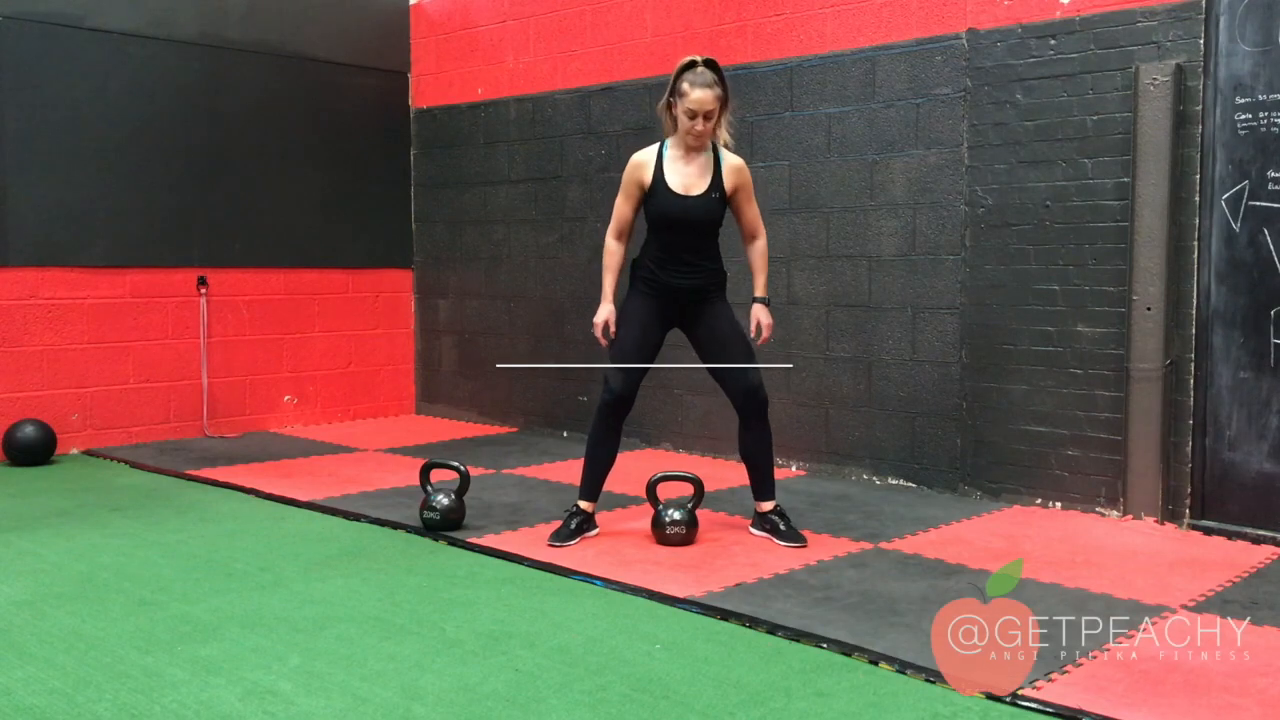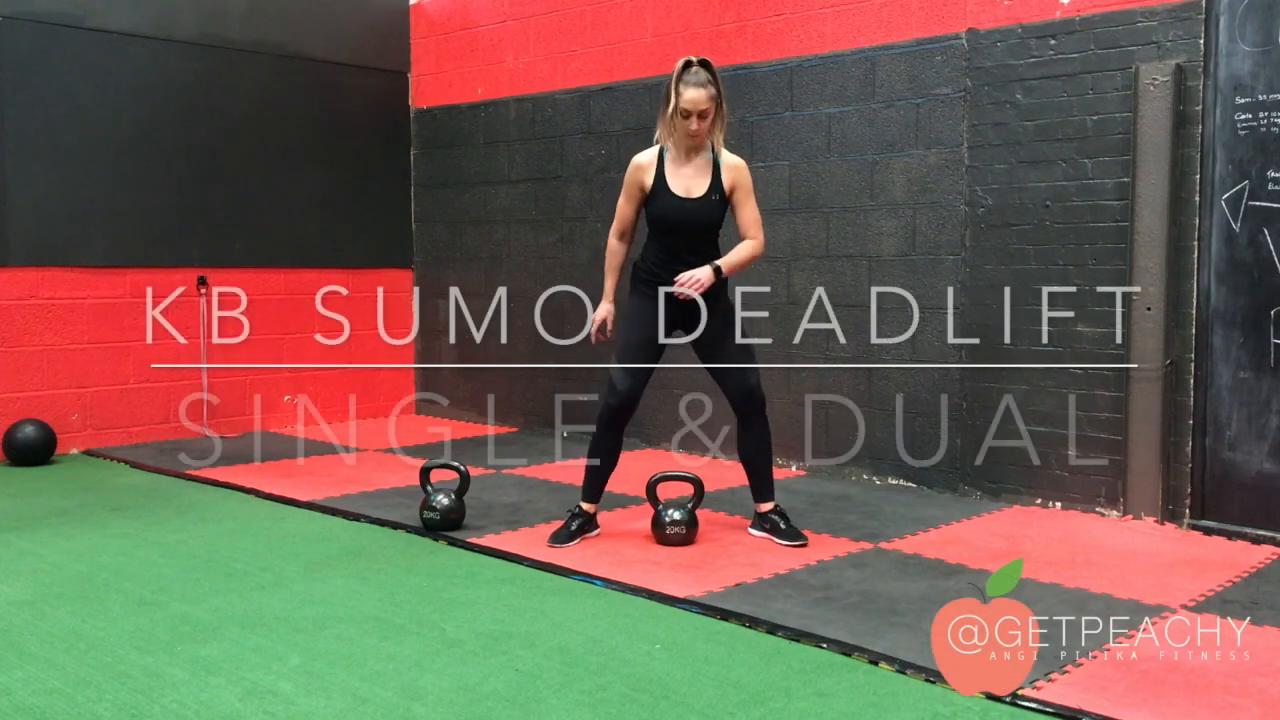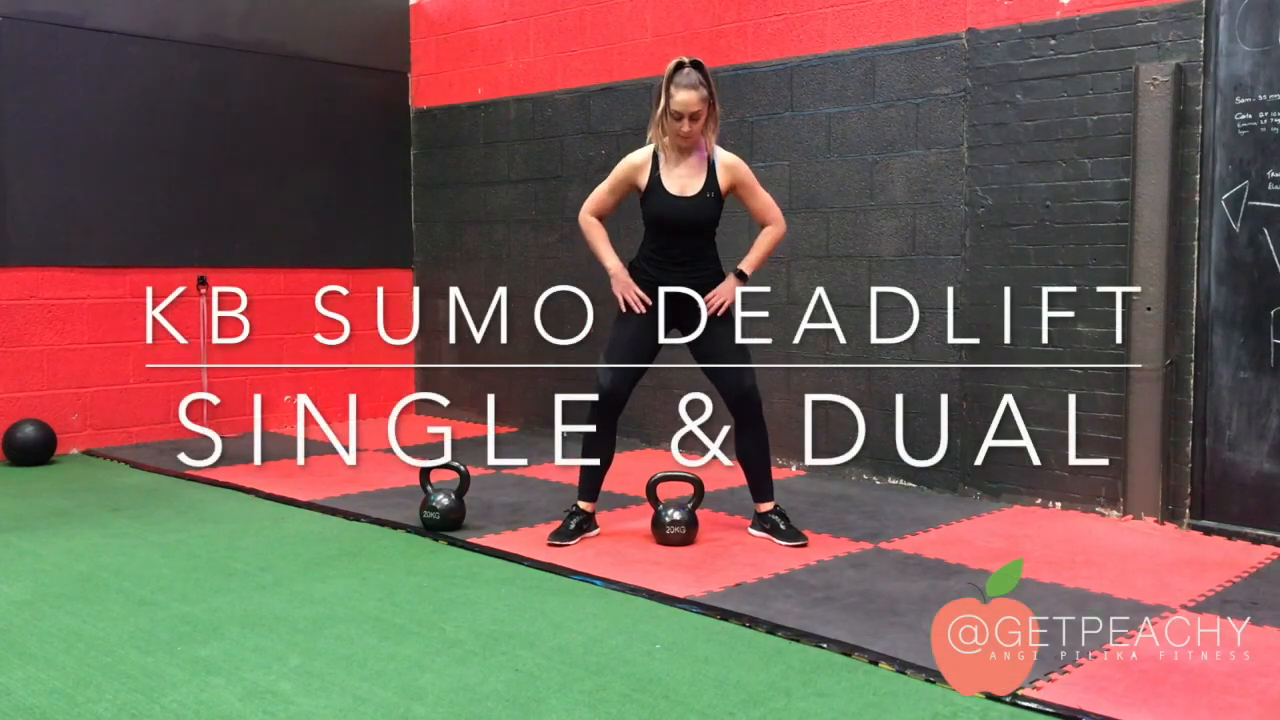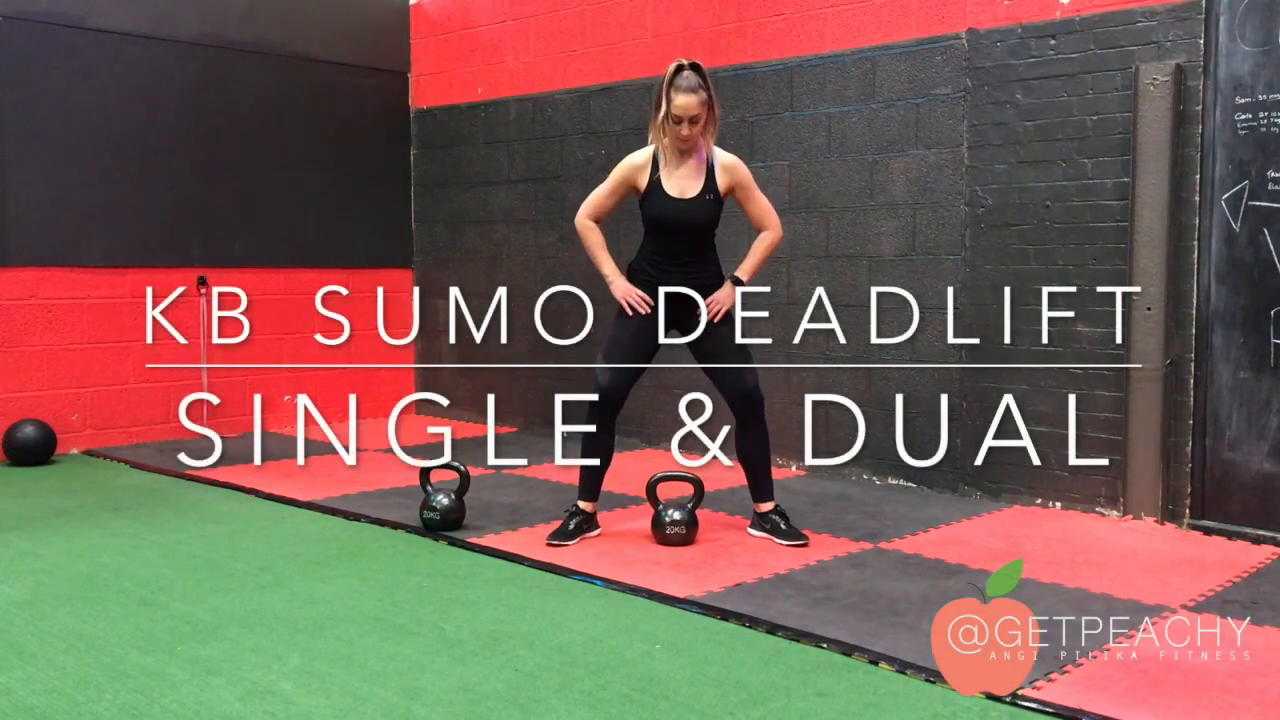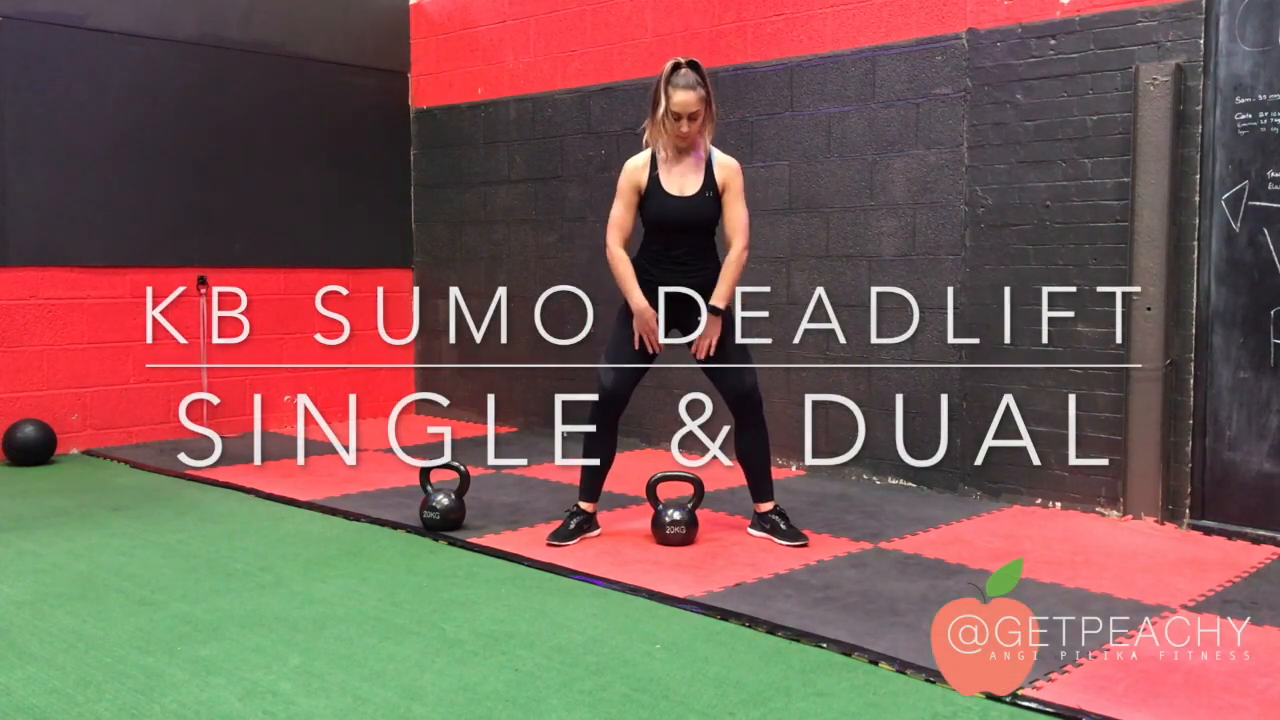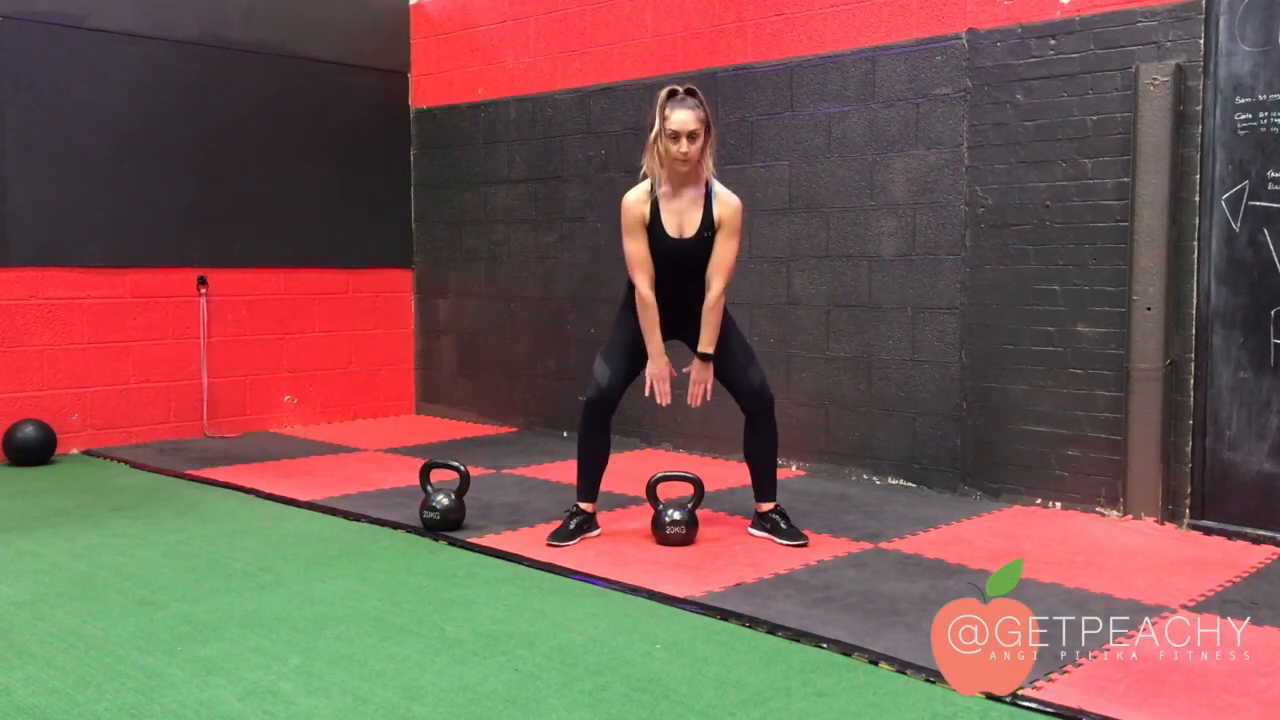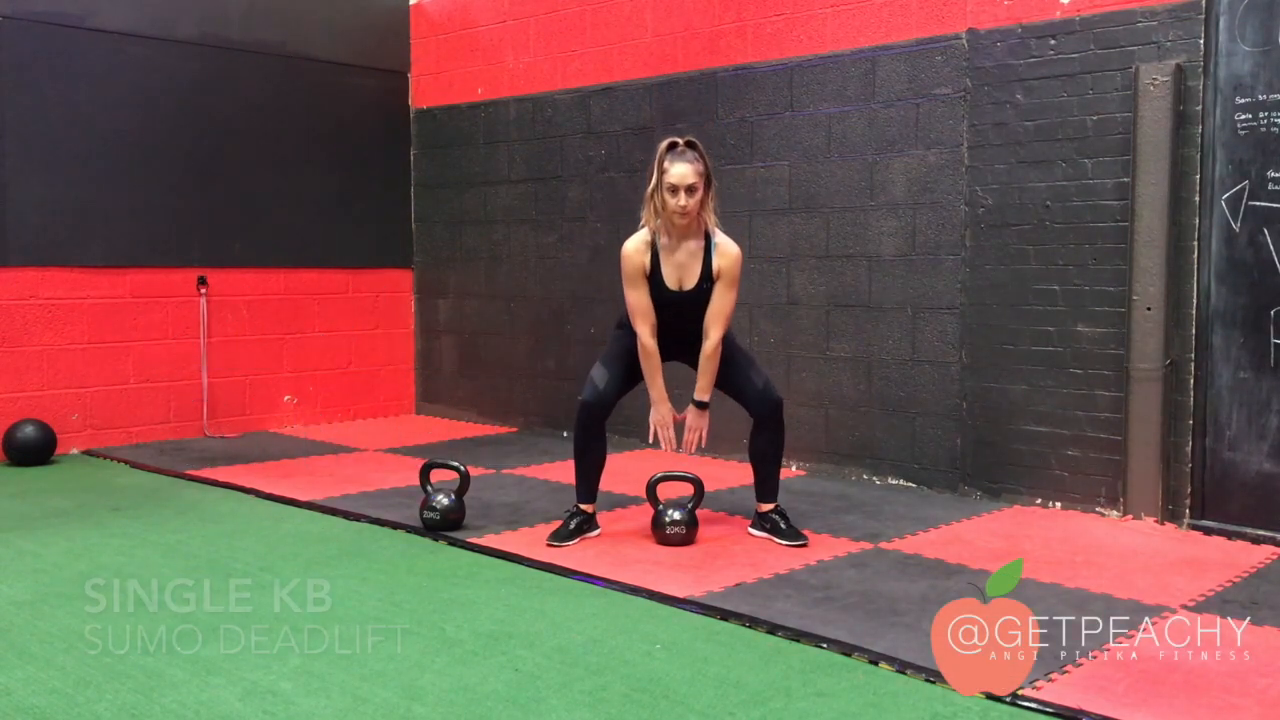
dt=0.7s
person 1, frame 1
left shoulder: (733, 168)
right shoulder: (644, 163)
left elbow: (755, 238)
right elbow: (617, 236)
left wrist: (760, 299)
right wrist: (607, 300)
left hip: (707, 298)
right hip: (648, 295)
left knee: (751, 394)
right knee: (615, 395)
left ankle: (766, 511)
right ankle: (583, 511)
person 1, frame 2
left shoulder: (732, 168)
right shoulder: (644, 165)
left elbow: (754, 241)
right elbow: (619, 236)
left wrist: (714, 270)
right wrist: (607, 299)
left hip: (708, 297)
right hip: (651, 295)
left knee: (750, 397)
right knee: (619, 397)
left ankle: (767, 512)
right ankle: (585, 512)
person 1, frame 3
left shoulder: (727, 166)
right shoulder: (640, 163)
left elbow: (774, 224)
right elbow: (589, 215)
left wrist: (738, 277)
right wrist: (616, 272)
left hip: (705, 297)
right hip: (647, 294)
left knee: (746, 398)
right knee: (607, 395)
left ankle: (766, 512)
right ankle: (583, 512)
person 1, frame 4
left shoulder: (728, 167)
right shoulder: (639, 165)
left elbow: (771, 229)
right elbow: (586, 219)
left wrist: (735, 283)
right wrist: (614, 279)
left hip: (705, 299)
right hip: (647, 295)
left knee: (748, 397)
right knee: (605, 394)
left ankle: (766, 512)
right ankle: (584, 512)
person 1, frame 5
left shoulder: (725, 168)
right shoulder: (638, 168)
left elbow: (738, 245)
right elbow: (615, 244)
left wrist: (717, 311)
right wrist: (638, 306)
left hip: (705, 298)
right hip: (648, 297)
left knee: (747, 400)
right knee: (608, 398)
left ankle: (766, 512)
right ankle: (584, 512)
person 1, frame 6
left shoulder: (726, 204)
right shoulder: (636, 201)
left elbow: (715, 288)
right elbow: (644, 287)
left wrist: (705, 356)
right wrist: (656, 355)
left hip: (703, 314)
right hip: (645, 312)
left knee: (759, 399)
right knee: (598, 399)
left ankle: (767, 513)
right ankle: (583, 512)
person 1, frame 7
left shoulder: (726, 253)
right shoulder: (635, 250)
left elbow: (713, 336)
right elbow: (645, 334)
left wrist: (701, 403)
right wrist: (659, 402)
left hip: (699, 338)
right hip: (640, 338)
left knee: (768, 404)
right knee: (592, 405)
left ankle: (767, 513)
right ankle: (583, 514)
